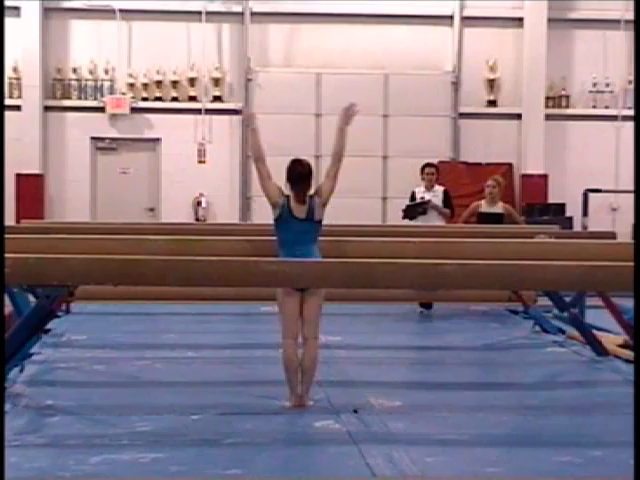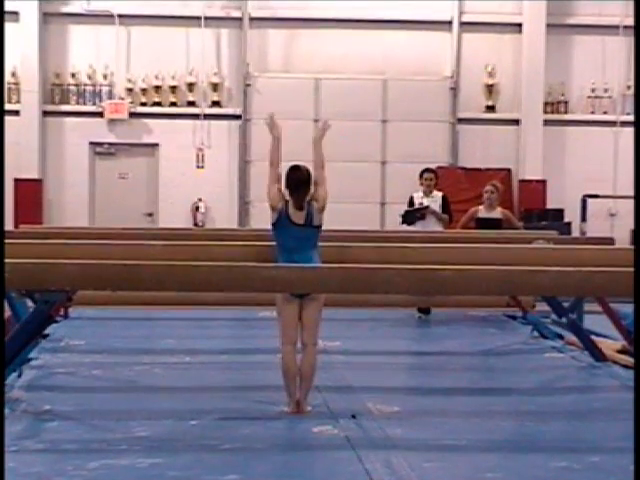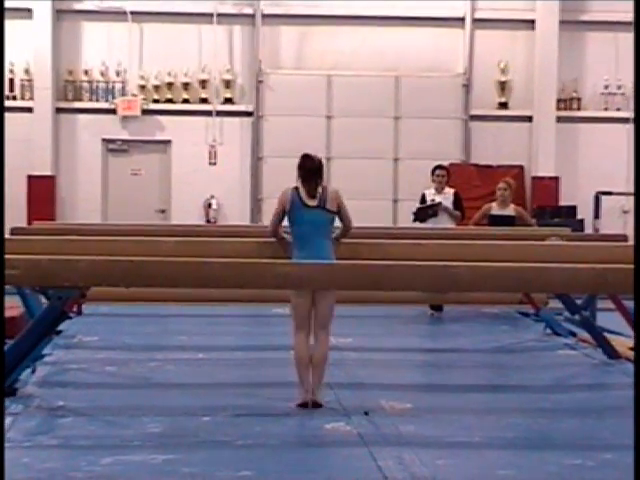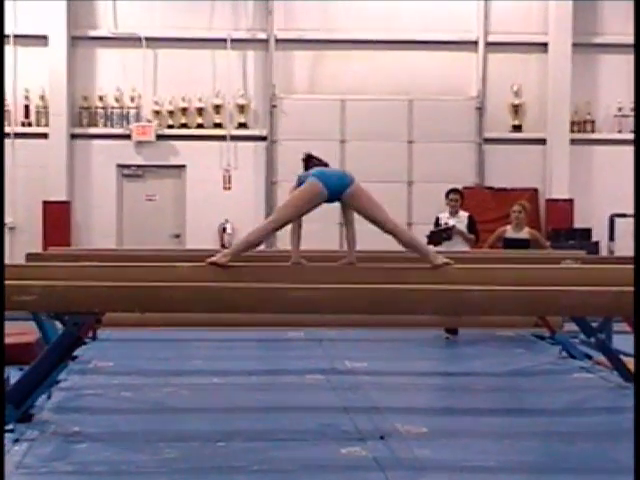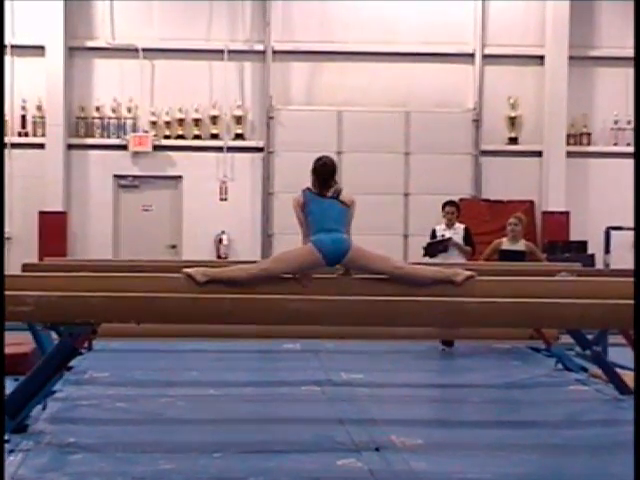
dt=1s
person 1, frame 1
left shoulder: (279, 203)
right shoulder: (319, 202)
left elbow: (259, 163)
right elbow: (336, 162)
left wrist: (253, 129)
right wrist: (343, 126)
left knee: (290, 338)
right knee: (310, 337)
left ankle: (294, 395)
right ankle: (305, 395)
person 1, frame 2
left shoulder: (278, 208)
right shoulder: (318, 208)
left elbow: (274, 169)
right elbow: (320, 171)
left wrist: (276, 136)
right wrist: (318, 140)
left knee: (288, 344)
right knee: (310, 344)
left ankle: (292, 401)
right ankle: (303, 400)
person 1, frame 3
left shoulder: (288, 195)
right shoulder: (333, 195)
left elbow: (273, 231)
right elbow: (348, 227)
left knee: (301, 334)
right knee: (322, 335)
left ankle: (305, 392)
right ankle: (315, 392)
person 1, frame 4
left shoulder: (301, 181)
right shoulder: (337, 172)
left elbow: (296, 223)
right elbow: (349, 222)
left wrist: (295, 255)
right wrist: (351, 256)
left hip: (319, 184)
right hip: (344, 180)
left knee: (272, 223)
right knee: (390, 225)
left ankle: (226, 254)
right ankle: (433, 256)
person 1, frame 5
left shoulder: (301, 198)
right shoulder: (347, 199)
left wrist: (304, 268)
right wrist: (346, 265)
left hip: (320, 247)
right hip: (343, 246)
left knee: (262, 269)
right knee: (399, 269)
left ankle: (205, 273)
right ankle: (454, 274)
person 2, frame 1
left shoulder: (443, 191)
right shoulder: (415, 192)
left elbow: (450, 214)
right elbow: (410, 215)
left wrist: (435, 206)
right wrist: (419, 209)
right ankle: (424, 301)
person 2, frame 2
left shoulder: (442, 197)
right shoulder: (414, 198)
left elbow: (448, 219)
right elbow: (408, 221)
left wrist: (434, 212)
right wrist: (418, 214)
left ankle: (425, 307)
right ankle: (422, 307)
person 2, frame 3
left shoulder: (454, 194)
right shoulder: (426, 195)
left elbow: (461, 216)
right elbow: (420, 218)
left wrist: (446, 209)
right wrist: (430, 211)
left ankle: (437, 305)
right ankle: (435, 305)
person 2, frame 4
left shoulder: (468, 217)
right shoulder: (440, 218)
left elbow: (475, 239)
right elbow: (434, 241)
left wrist: (460, 232)
right wrist: (442, 235)
left ankle: (452, 328)
right ankle: (449, 328)
person 2, frame 5
left shoulder: (464, 229)
right shoulder: (436, 230)
left elbow: (471, 252)
right elbow: (430, 253)
left wrist: (456, 244)
left ankle: (448, 339)
right ankle: (445, 339)
